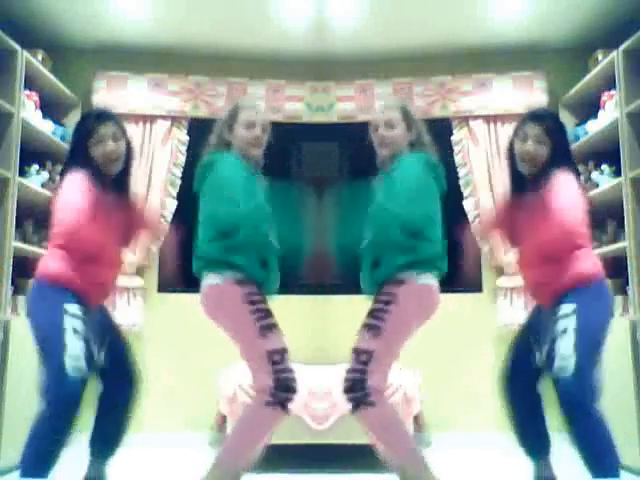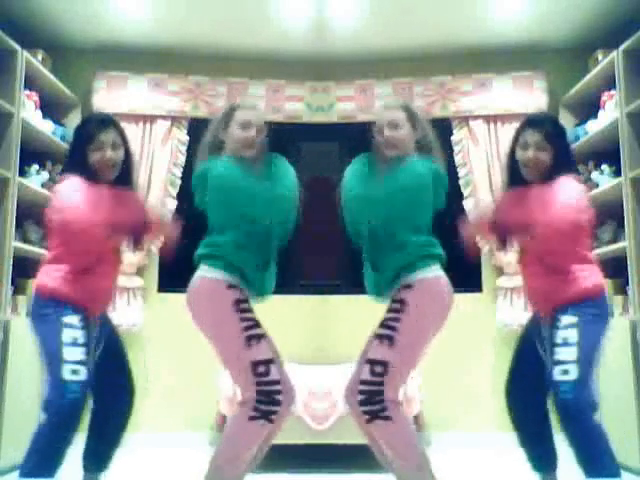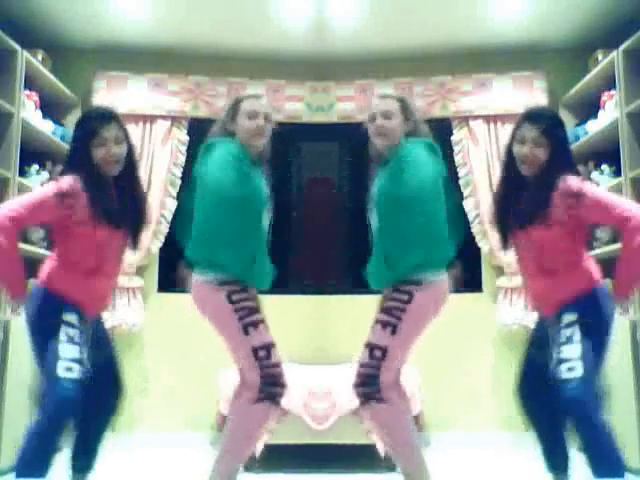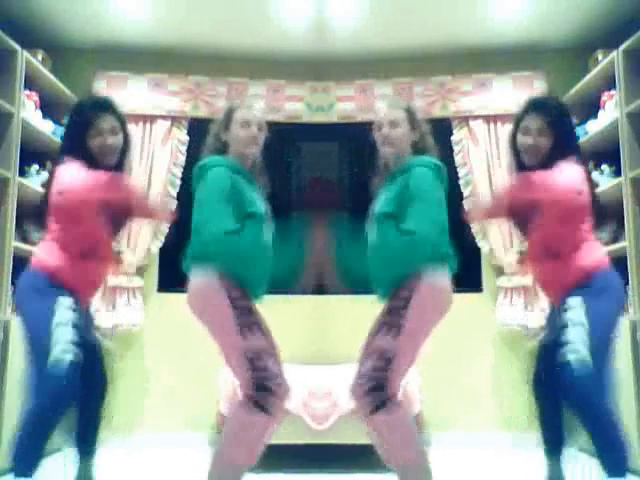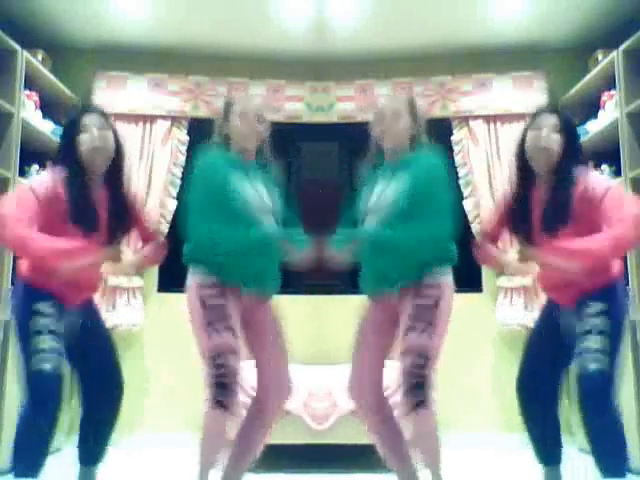
dt=0.4s
person 1, frame 1
left shoulder: (411, 170)
right shoulder: (395, 175)
left elbow: (392, 219)
left hip: (408, 285)
right hip: (398, 287)
left knee: (361, 385)
right knee: (362, 385)
person 1, frame 2
left shoulder: (416, 175)
right shoulder: (391, 177)
left elbow: (360, 203)
right elbow: (363, 230)
left wrist: (356, 173)
left hip: (421, 289)
right hip: (408, 293)
left knee: (375, 395)
right knee: (358, 395)
person 1, frame 3
left shoulder: (412, 157)
right shoulder: (387, 168)
left elbow: (426, 188)
left wrist: (432, 257)
left hip: (418, 283)
right hip: (401, 284)
left knee: (371, 382)
right knee: (383, 383)
person 1, frame 4
left shoulder: (421, 178)
right shoulder: (390, 182)
left elbow: (421, 241)
left wrist: (363, 258)
left hip: (423, 287)
right hip: (402, 292)
left knee: (377, 389)
right knee: (365, 391)
person 1, frame 5
left shoulder: (428, 165)
right shoulder: (370, 175)
left elbow: (438, 229)
right elbow: (359, 228)
left wrist: (372, 240)
right wrist: (344, 245)
left hip: (426, 283)
right hip: (382, 290)
left knee: (416, 384)
right knee: (362, 388)
person 2, frame 1
left shoulder: (244, 175)
right shoulder: (228, 170)
right elbow: (246, 219)
left hip: (242, 287)
right hip: (231, 285)
left knee: (278, 385)
right knee: (278, 385)
person 2, frame 2
left shoulder: (246, 177)
right shoulder: (222, 175)
left elbow: (278, 228)
right elbow: (278, 206)
right wrist: (283, 173)
left hip: (231, 293)
right hip: (217, 289)
left knee: (281, 395)
right knee: (264, 396)
person 2, frame 3
left shoulder: (253, 168)
right shoulder: (228, 157)
right elbow: (214, 190)
right wrist: (207, 258)
left hip: (239, 285)
right hip: (221, 284)
left knee: (257, 383)
right knee: (268, 382)
person 2, frame 4
left shoulder: (249, 183)
right shoulder: (219, 178)
right elbow: (217, 240)
right wrist: (275, 259)
left hip: (236, 292)
right hip: (216, 287)
left knee: (273, 391)
right knee: (263, 389)
person 2, frame 5
left shoulder: (269, 175)
right shoulder: (211, 165)
left elbow: (281, 229)
right elbow: (200, 229)
left wrist: (296, 246)
right wrist: (263, 241)
left hip: (258, 289)
right hip: (213, 282)
left knee: (278, 387)
right knee: (223, 383)
person 3, frame 1
left shoulder: (561, 181)
right shoulder: (523, 190)
left elbow: (565, 227)
right elbow: (498, 224)
left hip: (581, 296)
right hip: (548, 302)
left knee: (573, 390)
right knee: (517, 379)
person 3, frame 2
left shoulder: (568, 187)
right shoulder: (522, 193)
left elbow: (558, 215)
left wrist: (503, 207)
right wrist: (480, 222)
left hip: (579, 306)
right hip: (544, 307)
left knee: (571, 399)
right knee: (520, 394)
person 3, frame 3
left shoulder: (569, 189)
right shoulder: (514, 193)
left hip: (580, 305)
right hip: (551, 310)
left knee: (577, 398)
right knee: (532, 392)
person 3, frame 4
left shoulder: (567, 171)
right shoulder: (527, 181)
left elbow: (559, 192)
right elbow: (486, 210)
left wrist: (514, 192)
right wrist: (493, 204)
left hip: (592, 288)
right hip: (564, 294)
left knee: (582, 382)
right knee: (547, 381)
person 3, frame 5
left shoulder: (585, 184)
right shoulder: (521, 196)
right elbow: (484, 242)
left wrist: (568, 254)
right wrist: (511, 265)
left hip: (598, 298)
right hip: (559, 303)
left knee: (594, 395)
right knee: (531, 389)
person 4, frame 1
left shoulder: (115, 190)
right shoulder: (79, 181)
right elbow: (74, 228)
left hip: (91, 302)
right hip: (58, 295)
left knee: (122, 380)
right knee: (66, 389)
person 4, frame 2
left shoulder: (118, 192)
right shoulder: (72, 187)
left elbow: (154, 226)
right elbow: (84, 213)
left wrist: (157, 223)
right wrist: (136, 207)
left hip: (95, 306)
right hip: (60, 306)
left knee: (119, 396)
right knee: (68, 400)
person 4, frame 3
left shoulder: (125, 192)
right shoulder: (70, 188)
left hip: (89, 310)
right hip: (59, 305)
left knee: (107, 392)
right knee: (63, 398)
person 4, frame 4
left shoulder: (112, 179)
right shoulder: (72, 171)
left elbow: (151, 209)
right elbow: (81, 192)
left wrist: (147, 204)
right wrist: (122, 190)
left hip: (75, 294)
right hip: (47, 287)
left knee: (93, 381)
right knee: (57, 382)
person 4, frame 5
left shoulder: (117, 197)
right shoulder: (53, 183)
left elbow: (155, 243)
left wrist: (129, 263)
right wrist: (68, 255)
left hip: (80, 304)
right hip: (41, 299)
left knee: (108, 390)
right knee: (45, 394)
